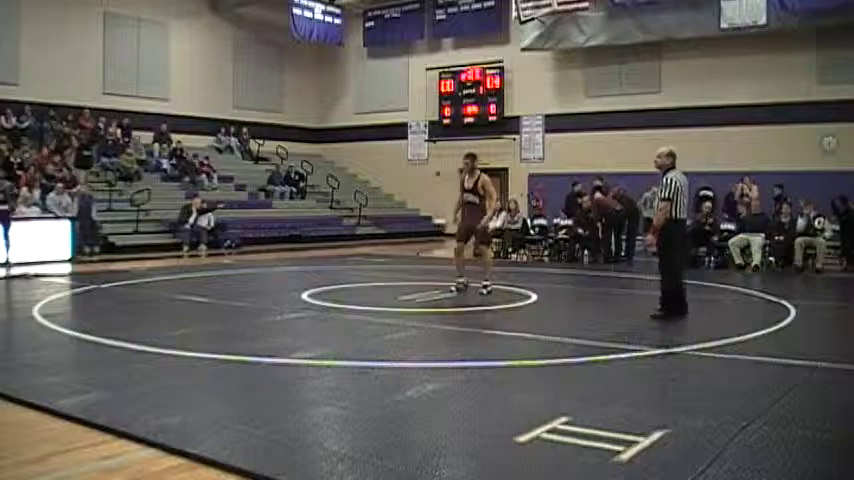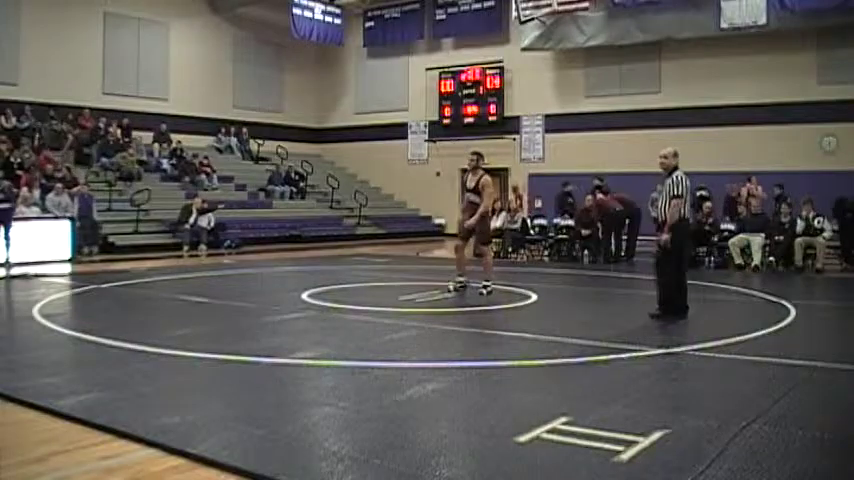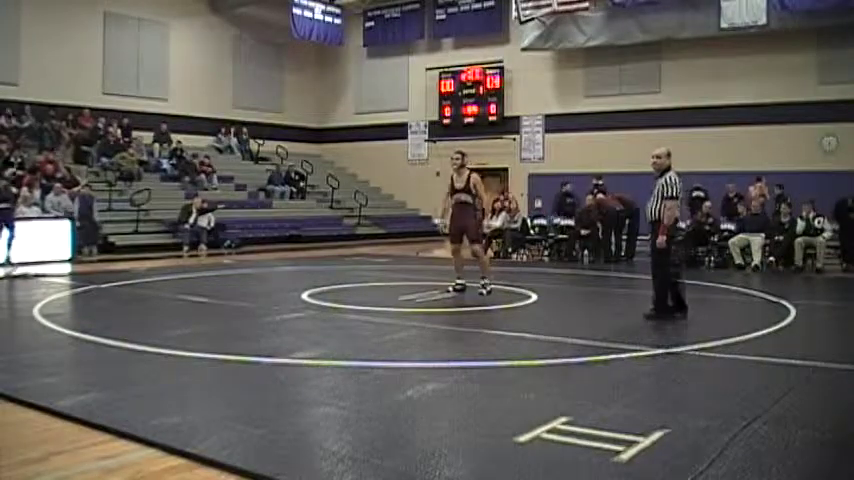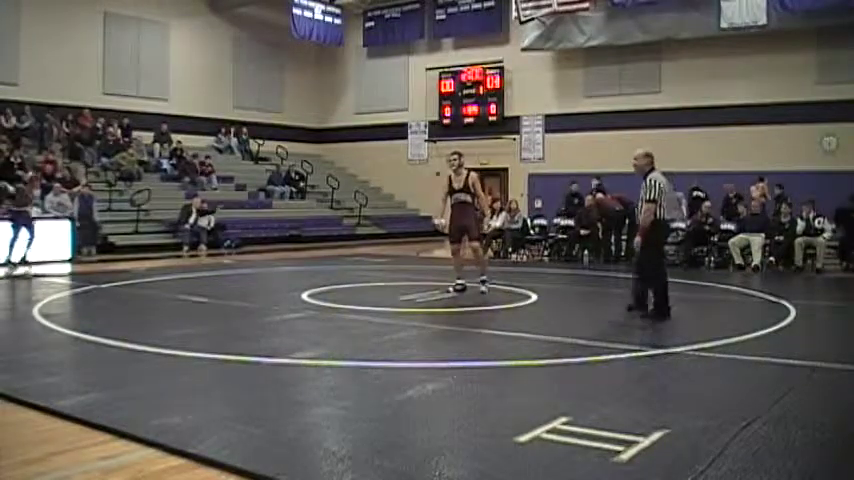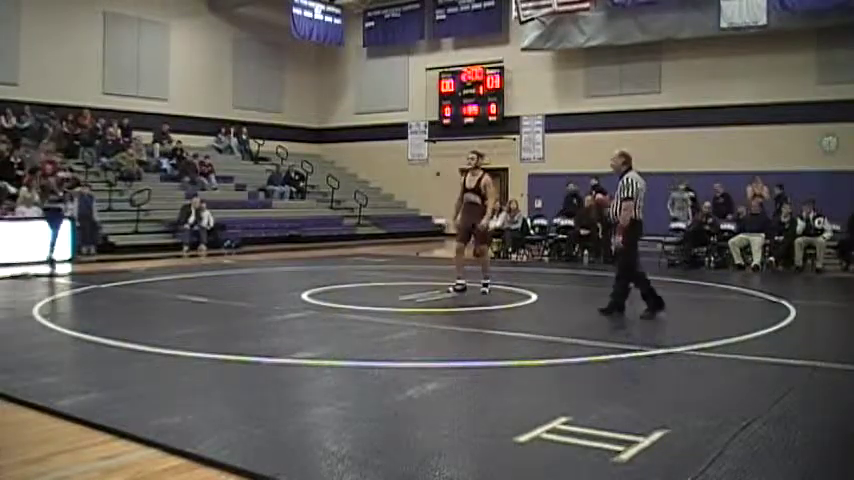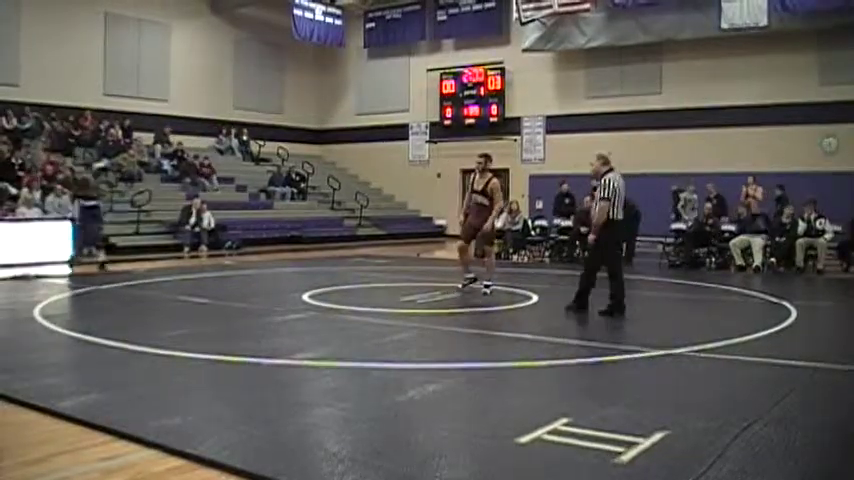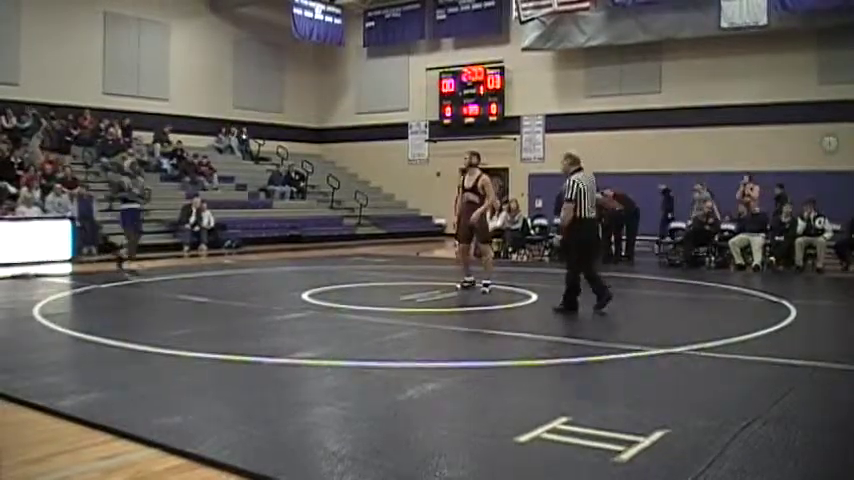
dt=0.5s
person 1, frame 1
left shoulder: (669, 178)
right shoulder: (680, 176)
left elbow: (663, 209)
left wrist: (653, 232)
left hip: (670, 228)
right hip: (680, 226)
left knee: (668, 269)
right knee: (675, 269)
left ankle: (669, 309)
right ankle: (679, 306)
person 1, frame 2
left shoulder: (676, 177)
right shoulder: (671, 178)
left elbow: (676, 207)
left wrist: (666, 231)
left hip: (674, 229)
right hip: (678, 230)
left knee: (664, 267)
right knee: (678, 270)
left ankle: (667, 308)
right ankle: (679, 308)
person 1, frame 3
left shoulder: (669, 179)
right shoulder: (662, 178)
left elbow: (671, 208)
left wrist: (663, 233)
left hip: (663, 229)
right hip: (661, 229)
left knee: (660, 270)
right knee: (668, 270)
left ankle: (661, 309)
right ankle: (679, 306)
person 1, frame 4
left shoulder: (651, 180)
right shoulder: (654, 178)
left elbow: (649, 210)
left wrist: (640, 234)
left hip: (653, 229)
right hip: (654, 228)
left knee: (654, 270)
right knee: (642, 266)
left ankle: (661, 309)
right ankle: (640, 302)
person 1, frame 5
left shoulder: (628, 179)
right shoulder: (630, 178)
left elbow: (627, 209)
left wrist: (620, 234)
left hip: (628, 228)
right hip: (629, 228)
left knee: (629, 269)
right knee: (623, 268)
left ankle: (654, 303)
right ankle: (616, 304)
person 1, frame 6
left shoulder: (606, 180)
right shoulder: (616, 177)
left elbow: (603, 208)
left wrist: (593, 232)
left hip: (606, 228)
right hip: (616, 227)
left knee: (591, 266)
right knee: (614, 268)
left ankle: (581, 302)
right ankle: (617, 306)
person 1, frame 7
left shoulder: (573, 181)
right shoulder: (589, 176)
left elbow: (568, 209)
left wrist: (561, 231)
left hip: (578, 226)
right hip: (591, 224)
left knee: (573, 266)
right knee: (587, 264)
left ankle: (570, 303)
right ankle: (602, 292)
person 2, frame 1
left shoulder: (483, 179)
right shoulder: (463, 177)
left elbow: (493, 197)
left wrist: (488, 216)
right wrist: (455, 213)
left hip: (479, 217)
right hip: (465, 216)
left knee: (483, 249)
right knee: (458, 248)
left ankle: (487, 283)
right ankle: (461, 280)
person 2, frame 2
left shoulder: (485, 179)
right shoulder: (467, 176)
left elbow: (487, 202)
left wrist: (474, 218)
right wrist: (463, 214)
left hip: (480, 218)
right hip: (467, 216)
left knee: (484, 250)
right knee: (458, 246)
left ankle: (488, 284)
right ankle: (461, 279)
person 2, frame 3
left shoulder: (473, 177)
right shoulder: (452, 178)
left elbow: (483, 197)
right elbow: (446, 199)
right wrist: (442, 218)
left hip: (470, 215)
right hip: (455, 216)
left knee: (476, 249)
right knee: (455, 249)
left ankle: (485, 281)
right ankle: (460, 282)
person 2, frame 4
left shoulder: (472, 176)
right shoulder: (449, 179)
left elbow: (481, 197)
right elbow: (444, 199)
left wrist: (487, 215)
right wrist: (440, 217)
left hip: (470, 214)
right hip: (455, 216)
left knee: (476, 246)
right knee: (455, 249)
left ankle: (483, 277)
right ankle: (460, 282)
person 2, frame 5
left shoulder: (485, 179)
right shoulder: (465, 177)
left elbow: (491, 200)
left wrist: (486, 218)
right wrist: (455, 217)
left hip: (479, 217)
right hip: (465, 216)
left knee: (483, 250)
right knee: (459, 248)
left ankle: (486, 282)
right ankle: (460, 282)
person 2, frame 6
left shoulder: (493, 182)
right shoulder: (473, 177)
left elbow: (499, 203)
left wrist: (490, 221)
right wrist: (462, 214)
left hip: (486, 219)
right hip: (472, 217)
left knee: (488, 250)
right knee: (461, 246)
left ankle: (488, 283)
right ankle: (469, 276)
person 2, frame 7
left shoulder: (483, 178)
right shoulder: (463, 177)
left elbow: (492, 199)
left wrist: (479, 212)
right wrist: (456, 216)
left hip: (478, 217)
right hip: (465, 217)
left knee: (484, 249)
right knee: (463, 248)
left ankle: (487, 281)
right ankle: (468, 279)
